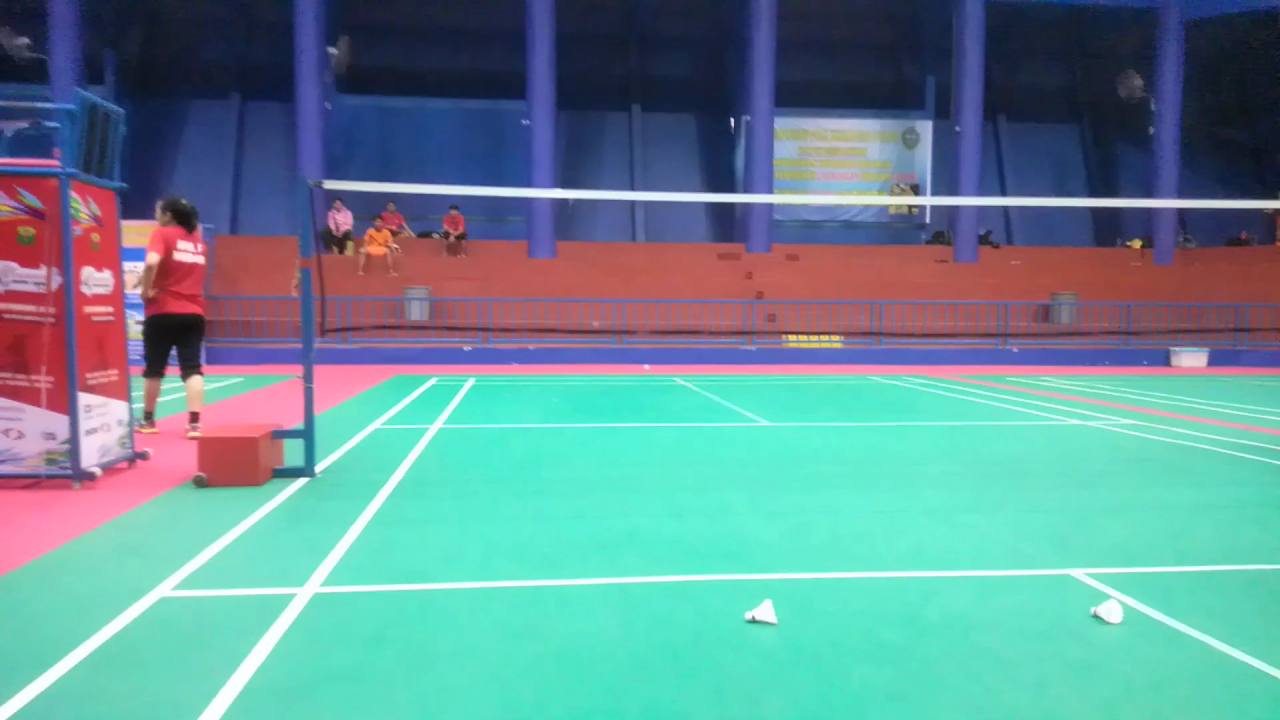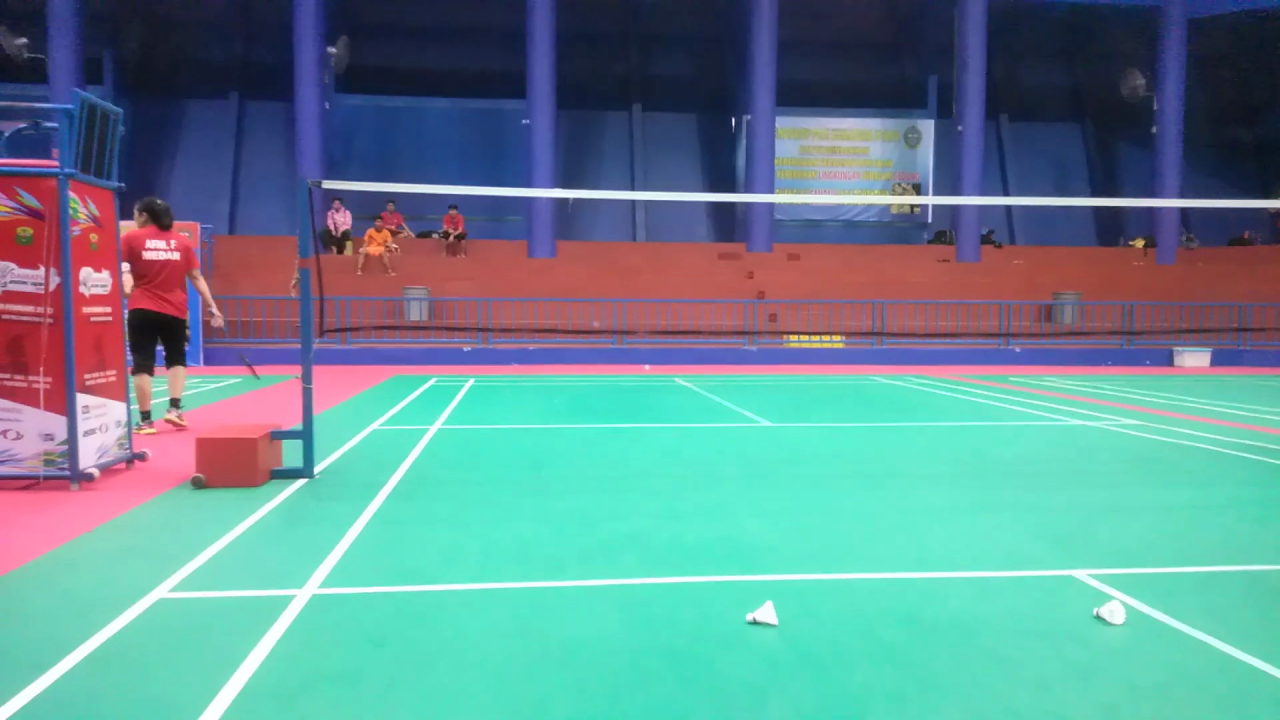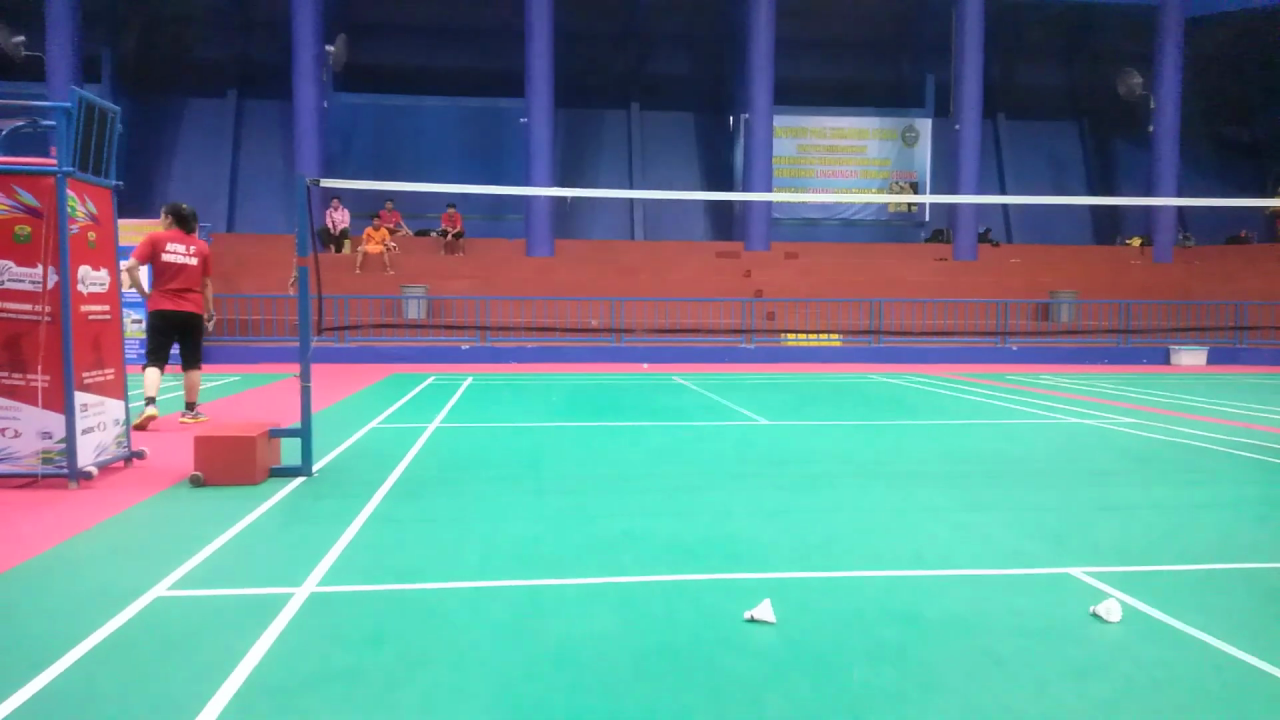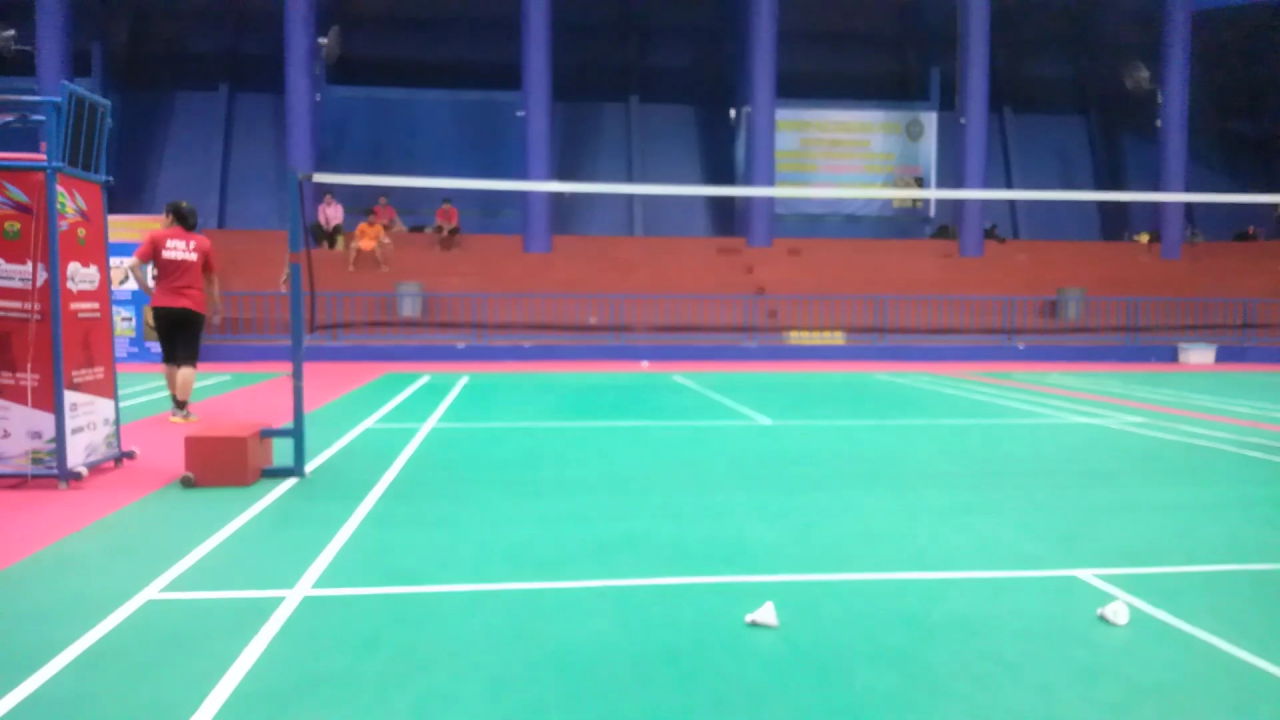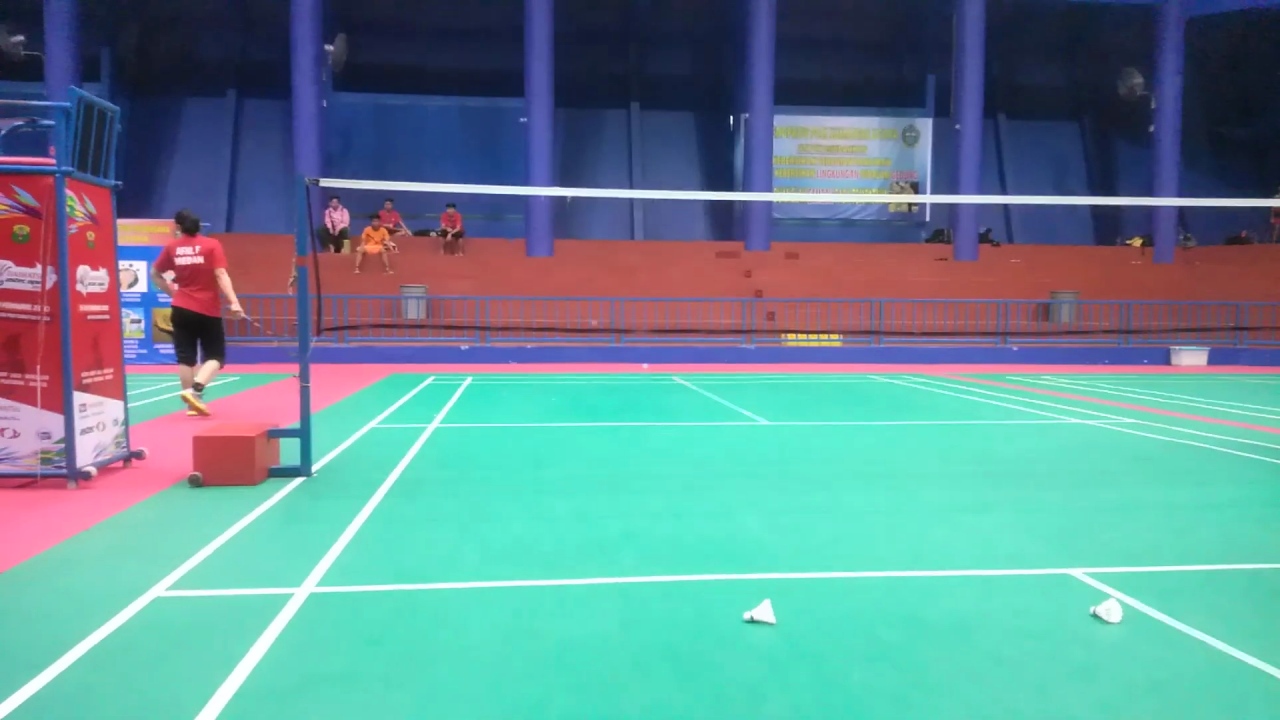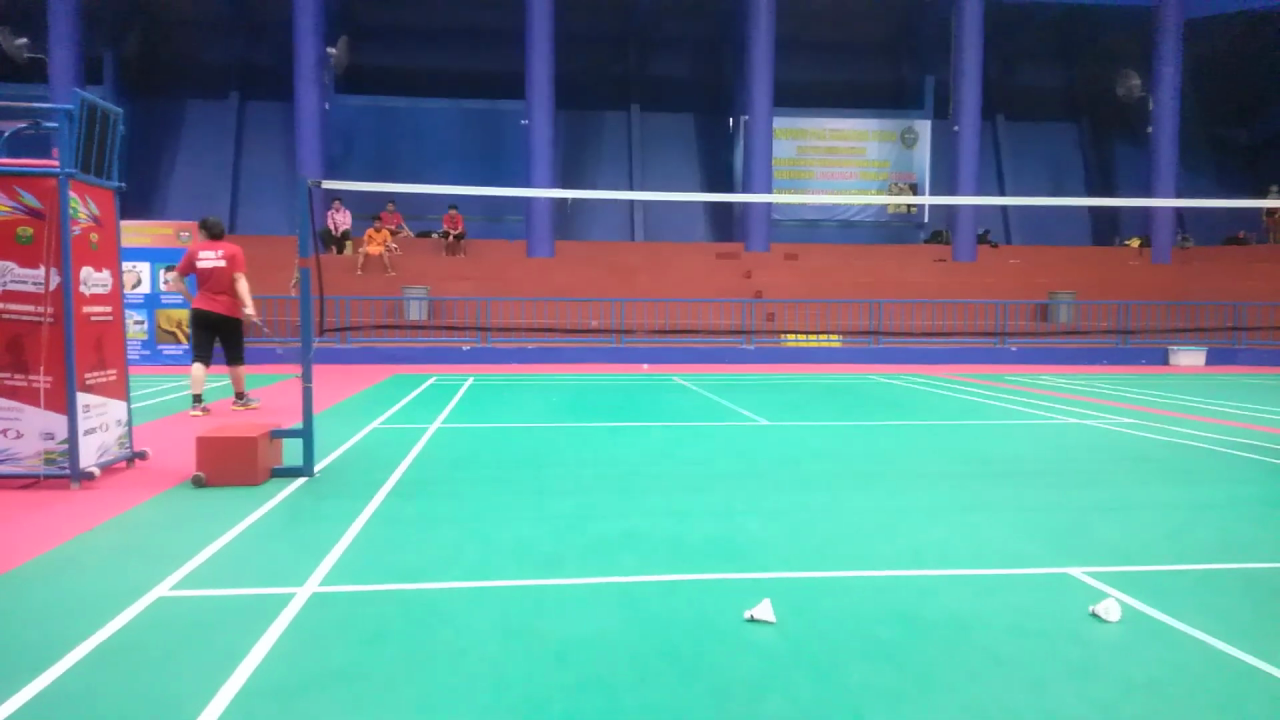
dt=0.5s
person 1, frame 1
left shoulder: (162, 233)
right shoulder: (199, 241)
left elbow: (152, 262)
left wrist: (146, 289)
left hip: (163, 312)
right hip: (194, 313)
left knee: (154, 367)
right knee: (192, 368)
left ankle: (148, 420)
right ankle: (194, 423)
person 1, frame 2
left shoulder: (132, 238)
right shoulder: (182, 241)
right elbow: (196, 277)
left wrist: (123, 291)
right wrist: (212, 307)
left hip: (142, 311)
right hip: (174, 311)
left knee: (142, 365)
right knee: (176, 360)
left ankle: (145, 420)
right ankle: (174, 408)
person 1, frame 3
left shoulder: (155, 239)
right shoulder: (201, 246)
left elbow: (131, 266)
right elbow: (206, 284)
left wrist: (143, 292)
right wrist: (210, 312)
left hip: (161, 309)
right hip: (192, 312)
left knee: (154, 361)
right knee: (192, 362)
left ankle: (150, 405)
right ankle: (191, 410)
person 1, frame 4
left shoulder: (156, 238)
right shoulder: (203, 243)
left elbow: (134, 265)
right elbow: (211, 279)
left wrist: (149, 290)
right wrist: (216, 306)
left hip: (162, 306)
right hip: (192, 308)
left knee: (169, 357)
right knee: (187, 359)
left ankle: (177, 404)
right ankle: (181, 410)
person 1, frame 5
left shoulder: (171, 247)
right shoulder: (212, 245)
left elbow: (155, 275)
right elbow: (221, 275)
right wrist: (233, 302)
left hip: (181, 309)
right hip: (208, 310)
left knee: (185, 357)
right knee: (215, 356)
left ankle: (191, 401)
right ankle: (195, 390)
person 1, frame 6
left shoulder: (194, 251)
right shoulder: (233, 250)
left elbow: (178, 280)
right elbow: (239, 279)
left wrist: (192, 300)
right wrist: (248, 305)
left hip: (201, 311)
right hip: (228, 312)
left knee: (200, 357)
right knee: (235, 357)
left ankle: (196, 402)
right ankle: (241, 398)
